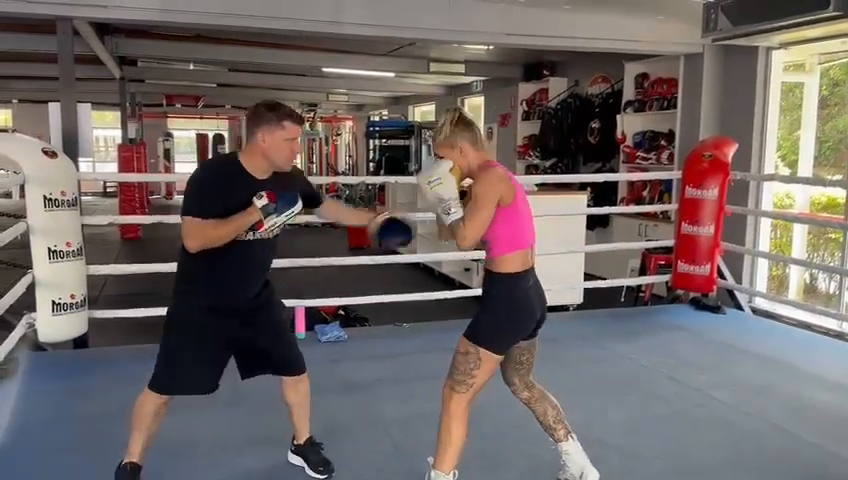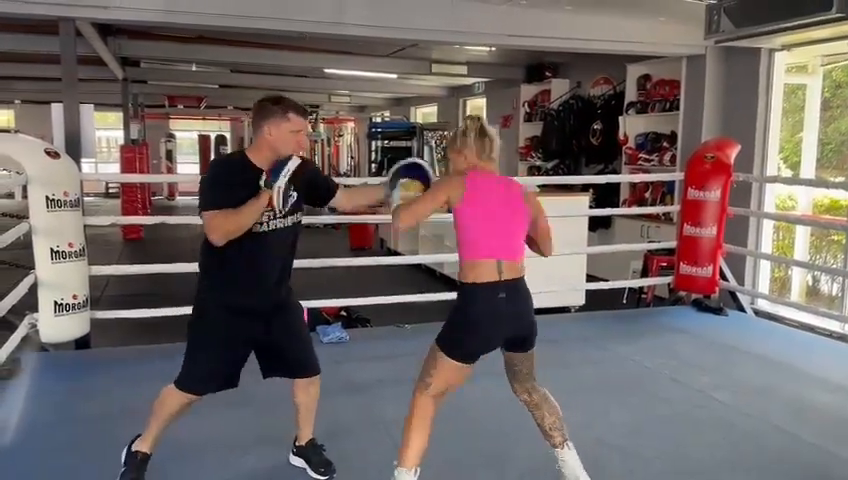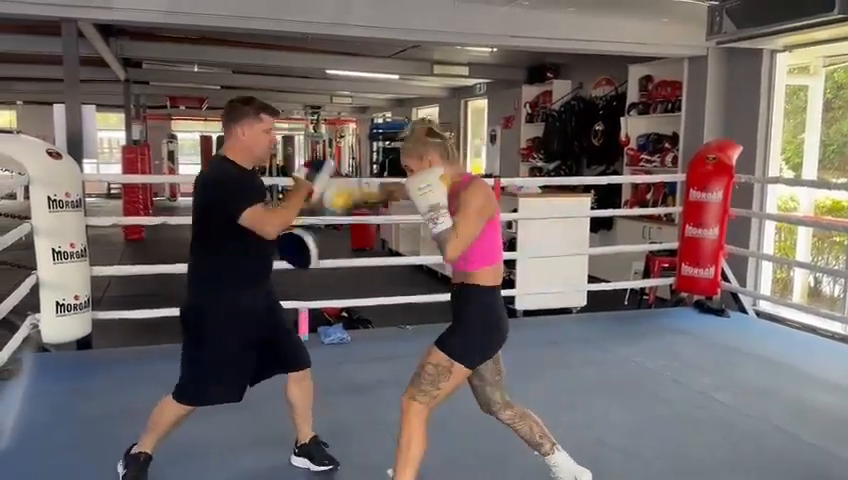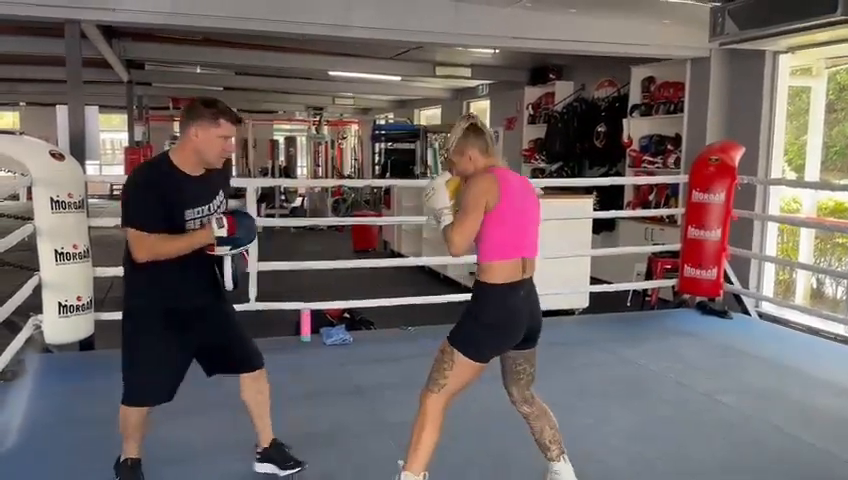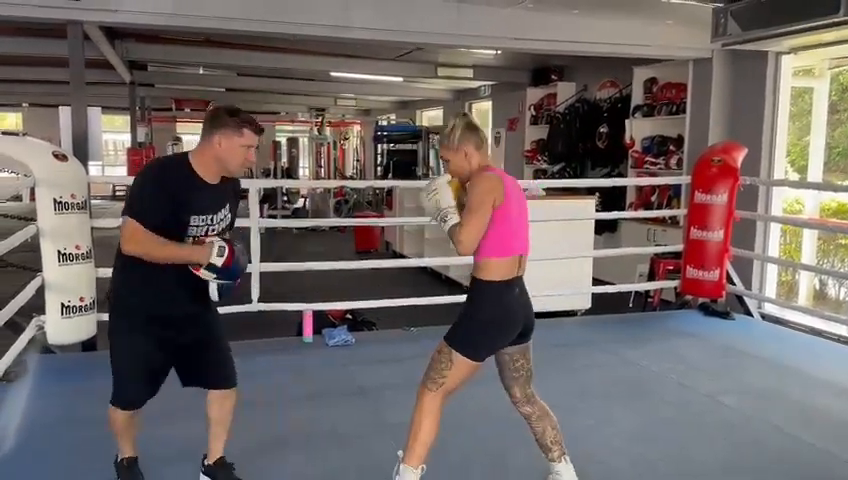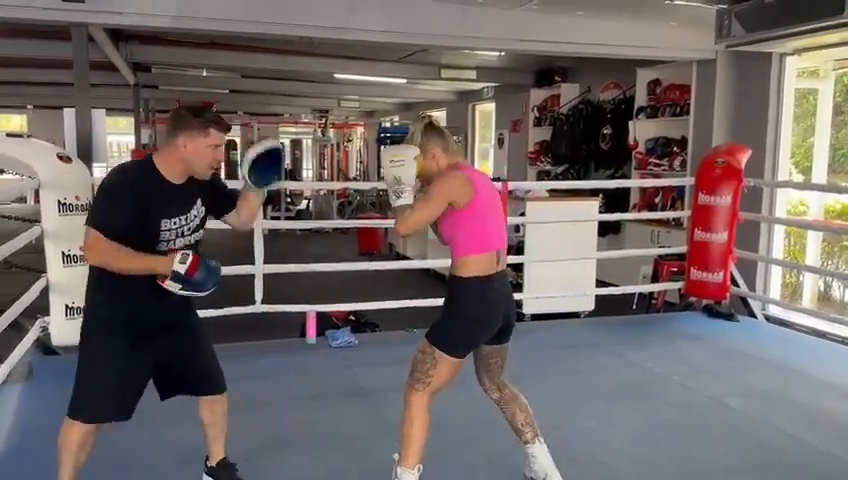
dt=0.3s
person 1, frame 1
left shoulder: (289, 179)
right shoulder: (213, 175)
left elbow: (327, 207)
right elbow: (194, 239)
left wrist: (371, 219)
right wrist: (254, 213)
left hip: (255, 299)
right hip: (202, 304)
left knee: (295, 371)
right knee: (164, 386)
left ankle: (302, 444)
person 1, frame 2
left shoulder: (298, 170)
right shoulder: (225, 172)
left elbow: (341, 196)
right elbow: (218, 233)
left wrist: (390, 189)
right wrist: (266, 195)
left hip: (275, 298)
right hip: (225, 302)
left knee: (308, 372)
right knee: (192, 384)
left ankle: (304, 445)
person 1, frame 3
left shoulder: (243, 174)
right shoulder: (222, 178)
right elbow: (269, 225)
right wrist: (303, 186)
left hip: (256, 299)
right hip: (217, 307)
left knee: (299, 366)
right knee: (192, 394)
left ankle: (305, 444)
person 1, frame 4
left shoulder: (217, 174)
right shoulder: (148, 179)
right elbow: (142, 249)
right wrist: (208, 235)
left hip: (207, 299)
right hip: (154, 308)
left knee: (251, 366)
right knee: (141, 394)
left ankle: (268, 448)
person 1, frame 5
left shoulder: (229, 185)
right shoulder: (161, 176)
right elbow: (133, 241)
right wrist: (201, 254)
left hip: (194, 304)
right hip: (139, 308)
left knee: (224, 384)
right knee: (127, 399)
person 1, frame 6
left shoulder: (203, 182)
right shoulder: (126, 182)
left elbow: (242, 220)
right elbow: (96, 251)
left wrist: (255, 183)
right wrist: (167, 264)
left hip: (175, 316)
right hip: (118, 322)
left knee: (213, 390)
right knee: (88, 413)
person 2, frame 1
left shoulder: (489, 178)
right shoulder: (500, 177)
left elbow: (464, 239)
right elbow: (481, 237)
left wrist: (445, 197)
right wrist: (448, 196)
left hip: (505, 299)
right hip: (528, 294)
left knee: (456, 396)
right knee: (521, 383)
person 2, frame 2
left shoulder: (457, 183)
right shoulder: (523, 194)
left elbow: (401, 221)
right elbow: (545, 247)
left wrist: (411, 198)
left hip: (478, 308)
right hip: (516, 305)
left knee: (425, 398)
right knee: (527, 389)
person 2, frame 3
left shoulder: (473, 192)
right shoulder: (453, 189)
left elbow: (452, 253)
right elbow: (408, 190)
left wrist: (432, 208)
left hip: (478, 317)
right hip: (478, 310)
left knee: (414, 404)
right knee: (496, 405)
person 2, frame 4
left shoulder: (482, 183)
right shoulder: (524, 185)
left elbow: (457, 246)
left wrist: (442, 209)
left hip: (493, 307)
right hip: (526, 303)
left knee: (433, 397)
right knee: (523, 397)
person 2, frame 5
left shoulder: (484, 182)
right shoulder: (509, 182)
left elbow: (466, 244)
left wrist: (445, 209)
right wrist: (458, 207)
left hip: (489, 305)
right hip: (517, 301)
left knee: (430, 394)
right knee: (523, 397)
person 2, frame 6
left shoulder: (450, 180)
right shoulder: (478, 179)
left elbow: (404, 226)
left wrist: (400, 184)
right wrist: (413, 186)
left hip: (470, 301)
right hip: (500, 296)
left knee: (417, 393)
right knee: (495, 384)
